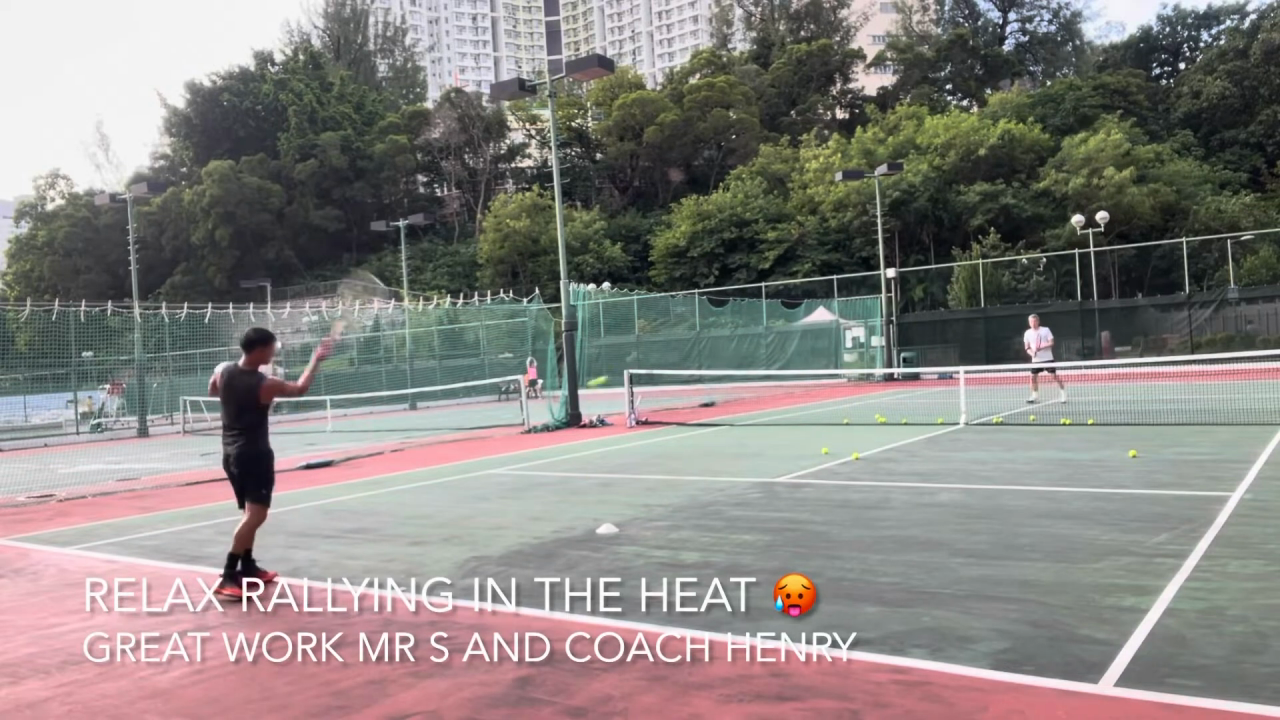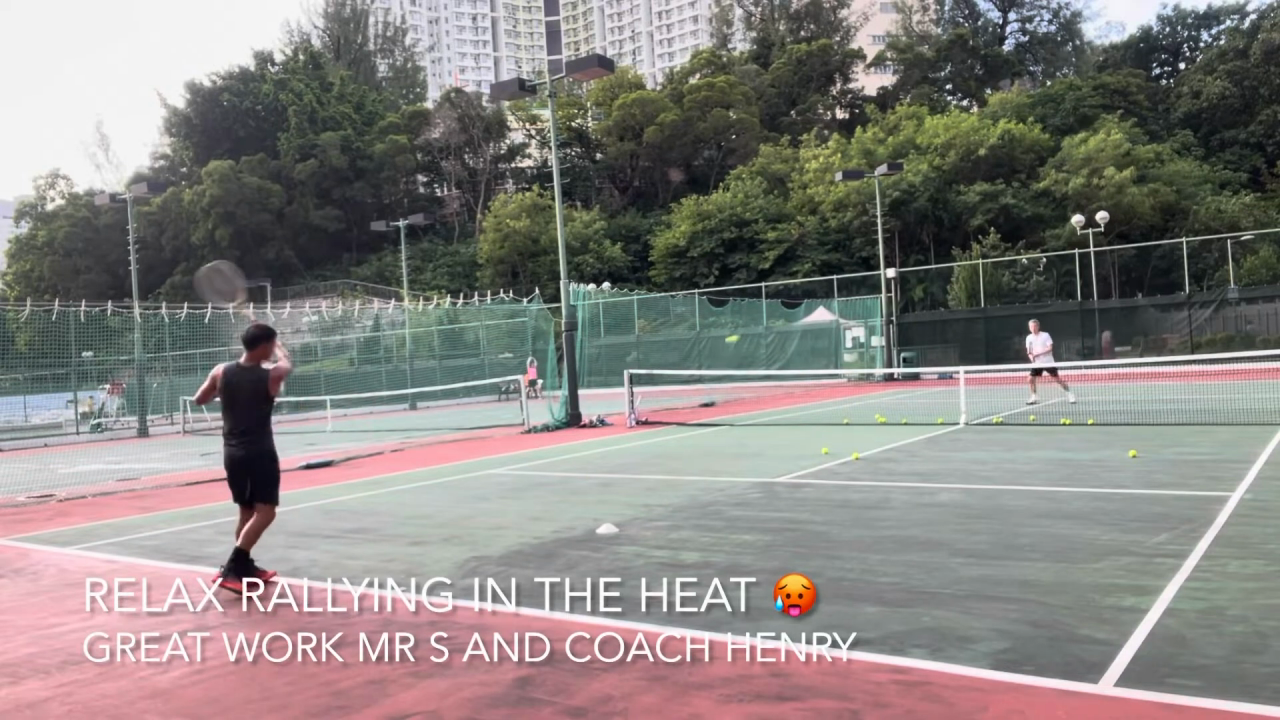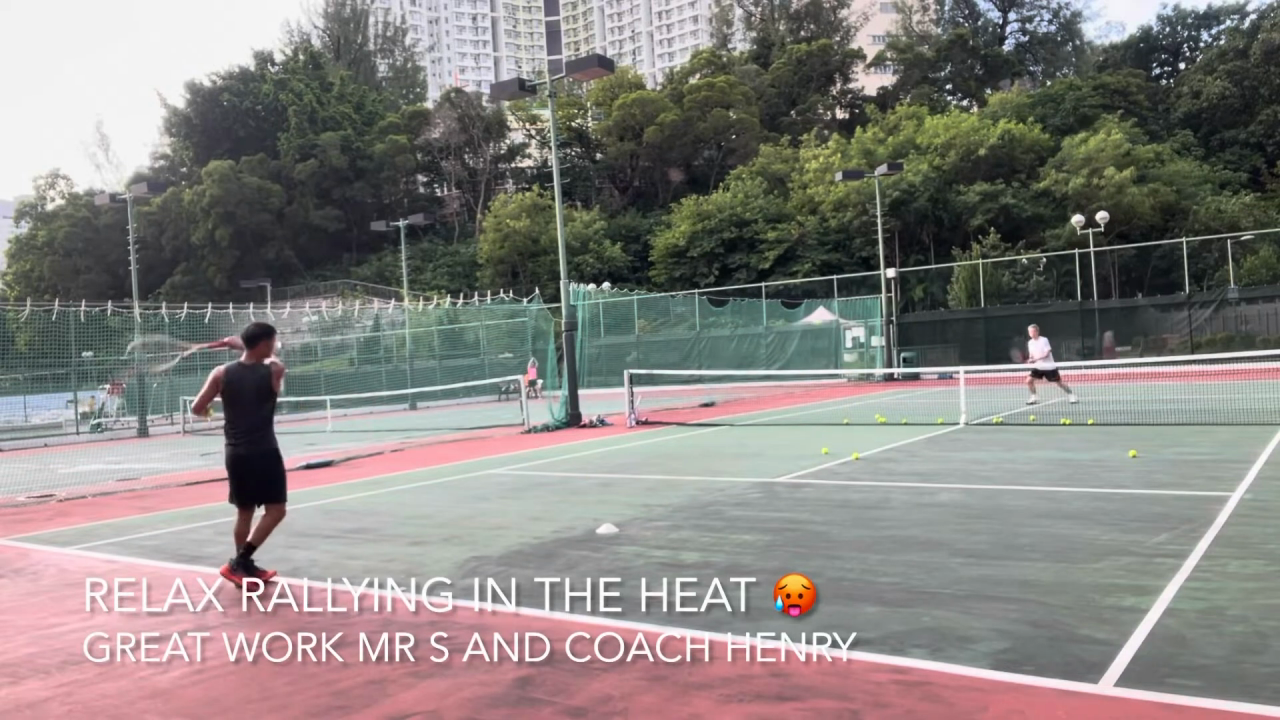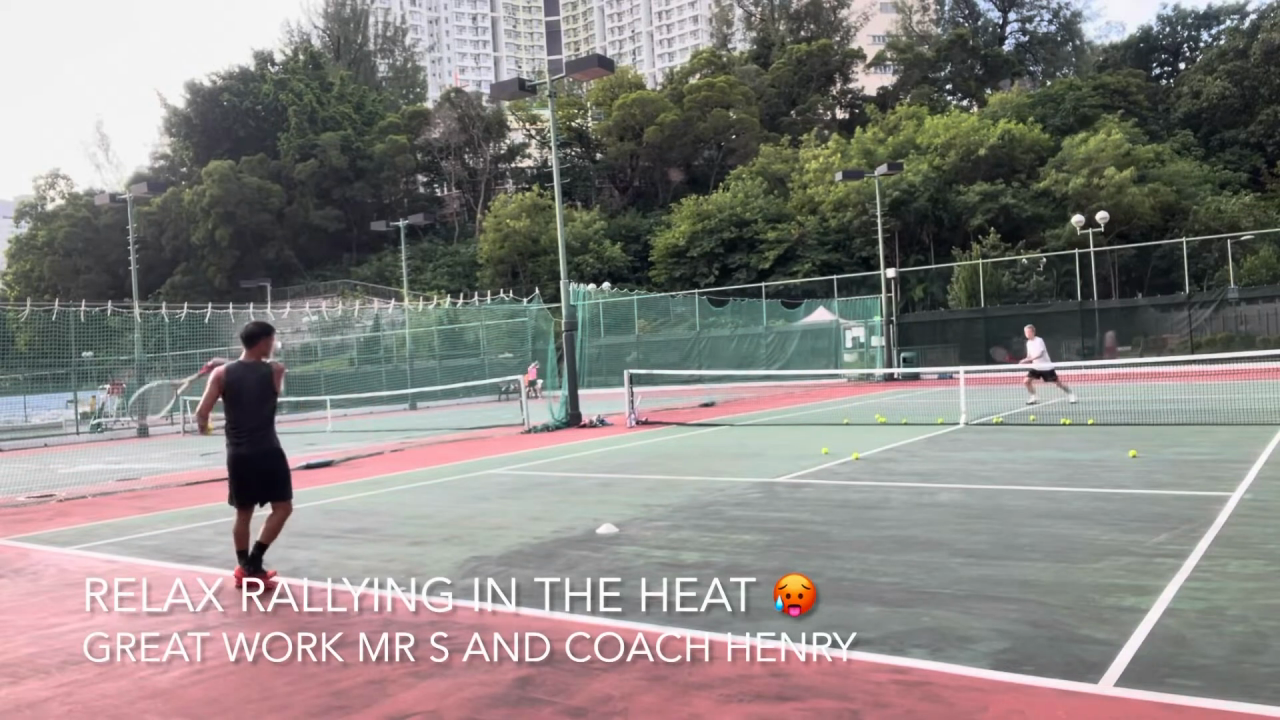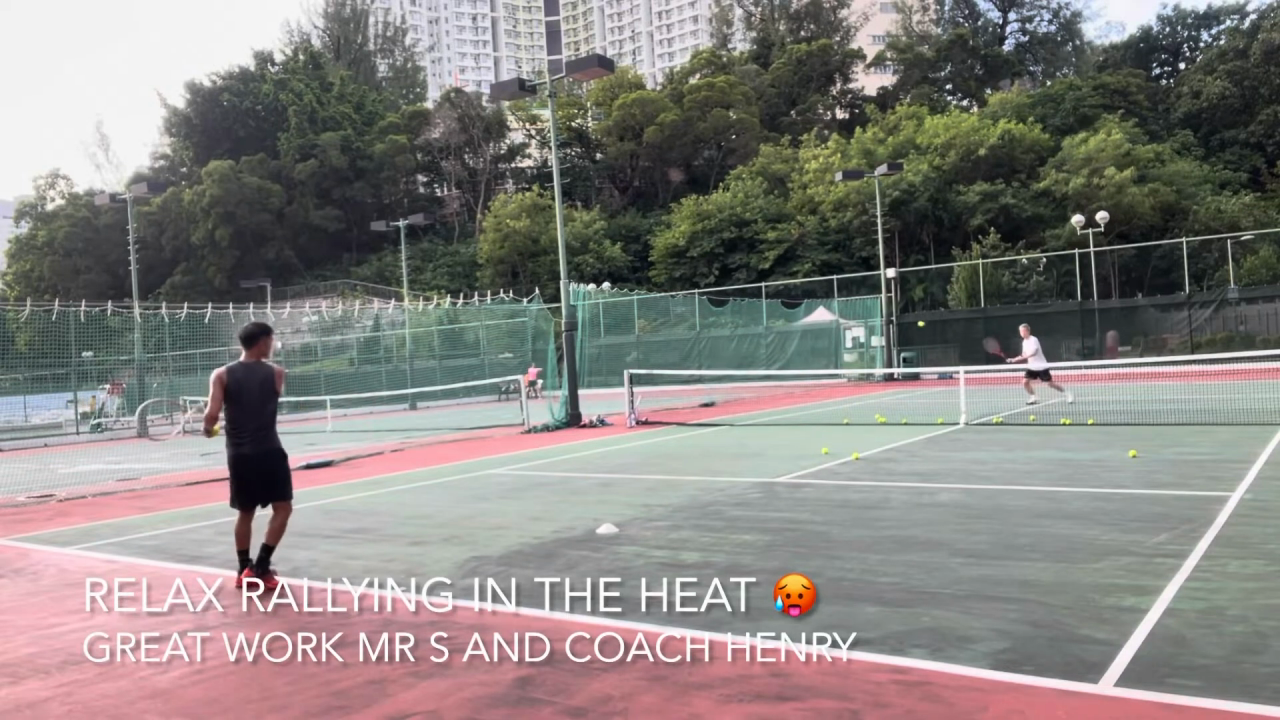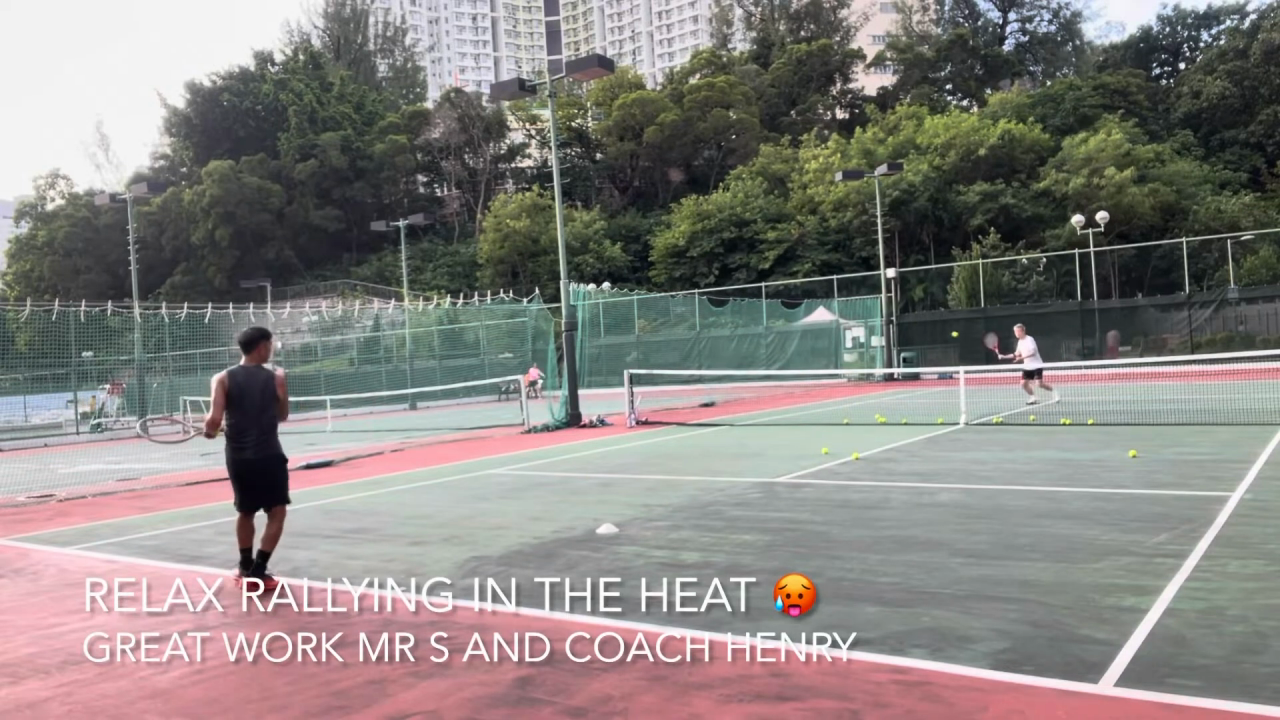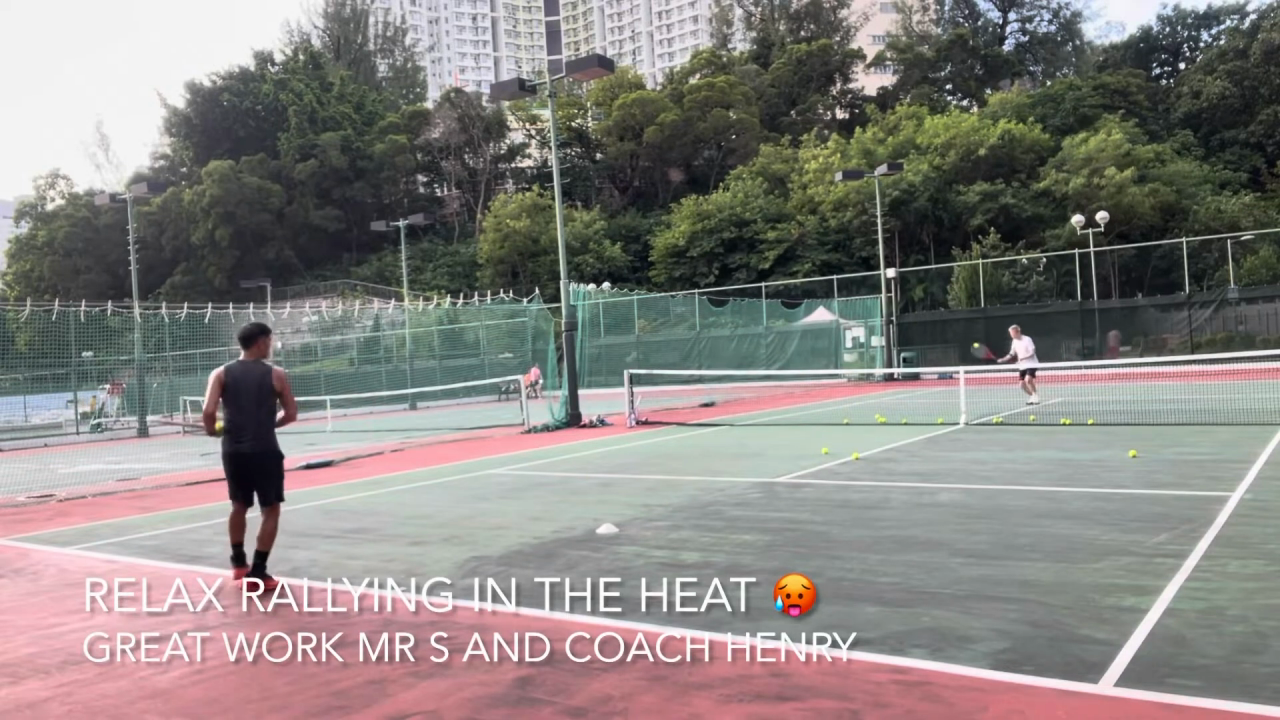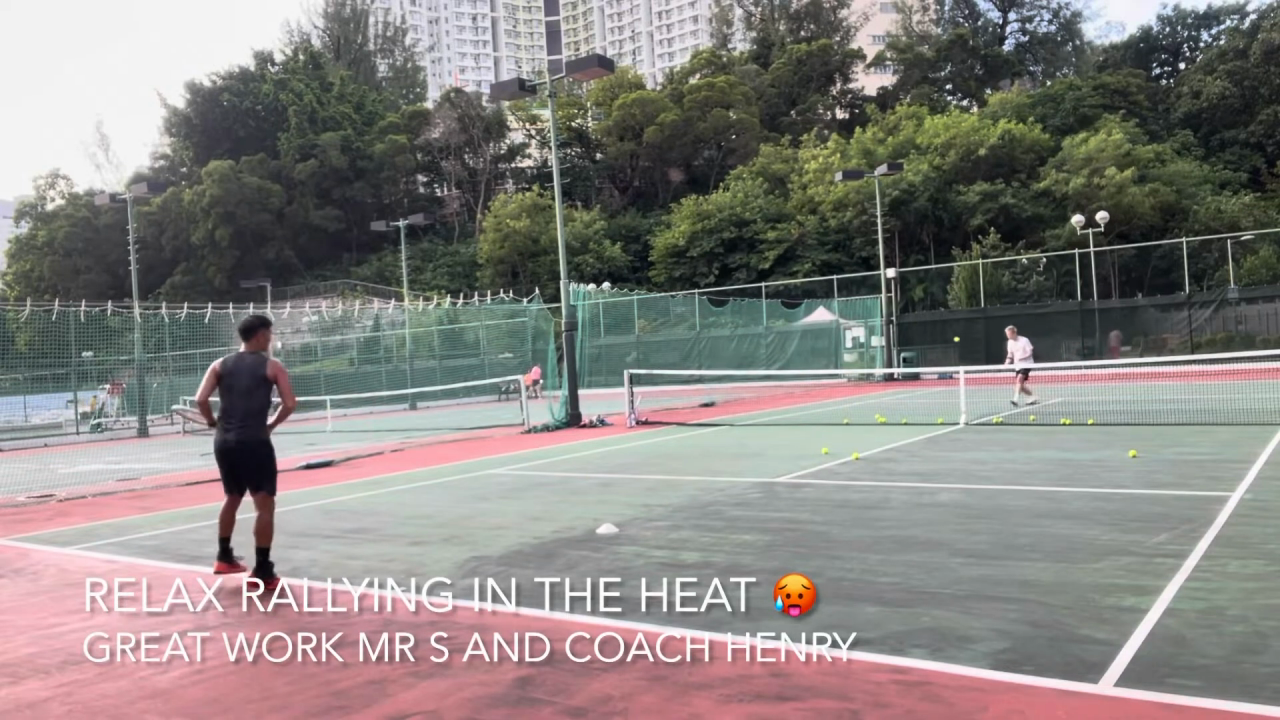
dt=0.1s
person 1, frame 1
left shoulder: (223, 370)
right shoulder: (265, 385)
left elbow: (213, 390)
right elbow: (299, 387)
right wrist: (317, 358)
left hip: (231, 453)
right hip: (252, 456)
left knee: (252, 512)
right knee: (254, 513)
left ankle: (247, 567)
right ankle: (229, 577)
person 1, frame 2
left shoulder: (222, 373)
right shoulder: (272, 377)
left elbow: (199, 400)
right elbow: (286, 364)
right wrist: (279, 346)
left hip: (233, 453)
right hip: (260, 454)
left knee: (247, 511)
right knee: (265, 513)
left ankle: (244, 567)
right ankle: (233, 570)
person 1, frame 3
left shoulder: (221, 373)
right shoulder: (275, 371)
left elbow: (198, 407)
right elbow: (271, 359)
right wrist: (237, 343)
left hip: (235, 453)
right hip: (264, 453)
left knee: (244, 511)
right knee: (275, 510)
left ankle: (243, 568)
right ankle: (238, 562)
person 1, frame 4
left shoulder: (222, 373)
right shoulder: (275, 371)
left elbow: (202, 411)
left wrist: (203, 425)
left hip: (237, 453)
right hip: (267, 452)
left knee: (243, 512)
right knee: (282, 508)
left ankle: (247, 567)
right ankle: (251, 564)
person 1, frame 5
left shoulder: (222, 375)
right shoulder: (275, 373)
left elbow: (212, 415)
left wrist: (208, 428)
left hip: (238, 454)
right hip: (268, 452)
left knee: (244, 513)
right knee: (282, 509)
left ankle: (246, 570)
right ankle: (260, 568)
person 1, frame 6
left shoulder: (223, 379)
right shoulder: (277, 379)
left elbow: (215, 420)
left wrist: (209, 431)
left hip: (238, 458)
right hip: (269, 457)
left knee: (245, 514)
right knee: (276, 515)
left ankle: (246, 569)
right ankle: (256, 572)
person 1, frame 7
left shoulder: (222, 373)
right shoulder: (276, 375)
left elbow: (209, 410)
right elbow: (291, 414)
left wrist: (211, 429)
left hip: (232, 450)
right hip: (263, 451)
left knee: (239, 505)
right knee: (271, 512)
left ankle: (239, 562)
right ankle: (258, 572)
person 1, frame 8
left shoulder: (220, 366)
right shoulder: (273, 366)
left elbow: (201, 399)
right elbow: (289, 405)
left wrist: (211, 420)
right wrist: (271, 424)
left hip: (224, 442)
right hip: (254, 442)
left knee: (232, 498)
right knee: (265, 504)
left ankle: (225, 557)
right ankle: (263, 571)
